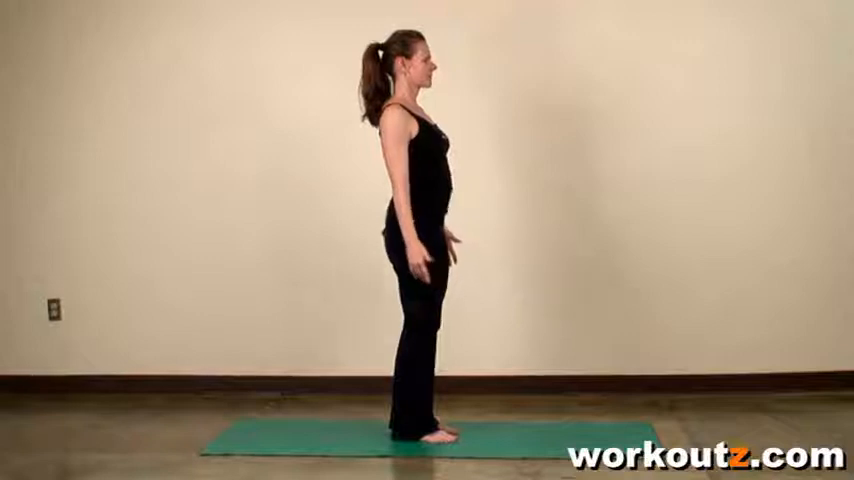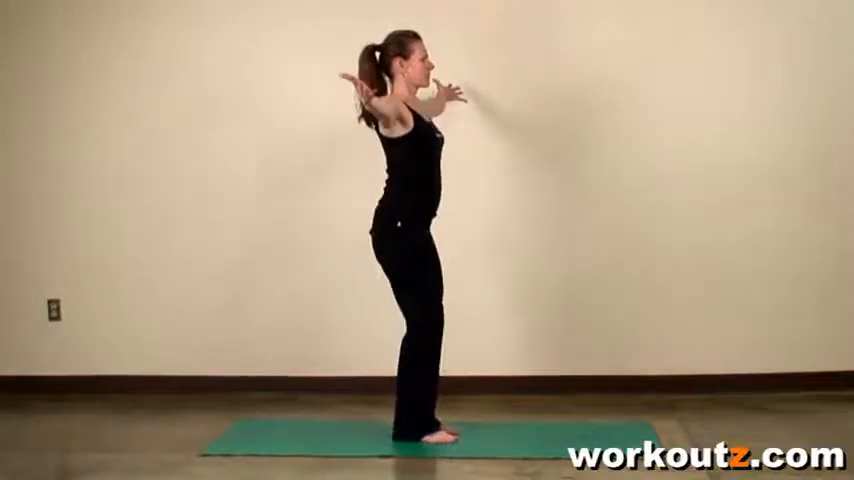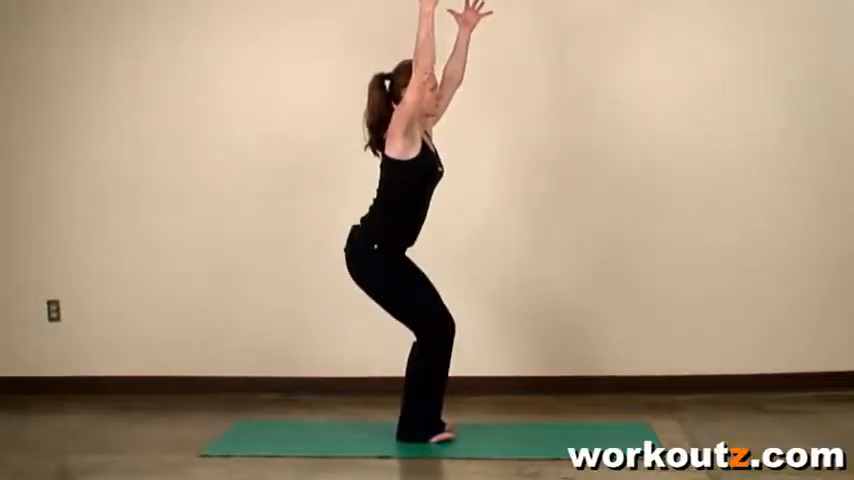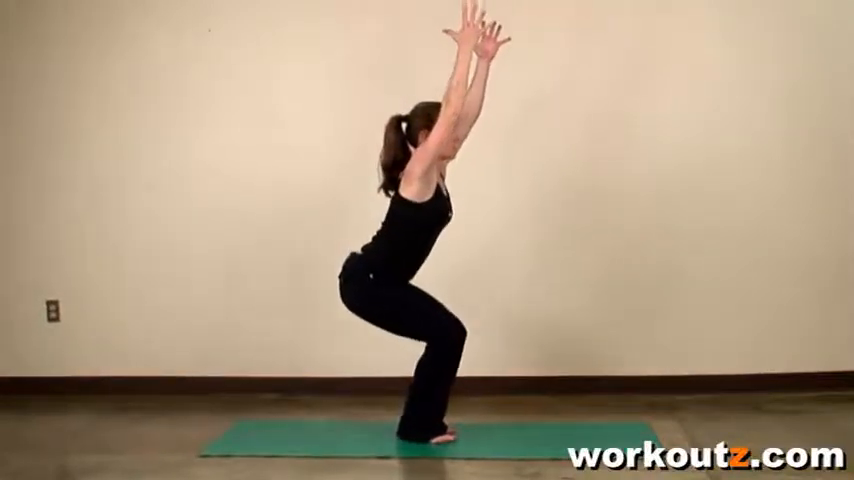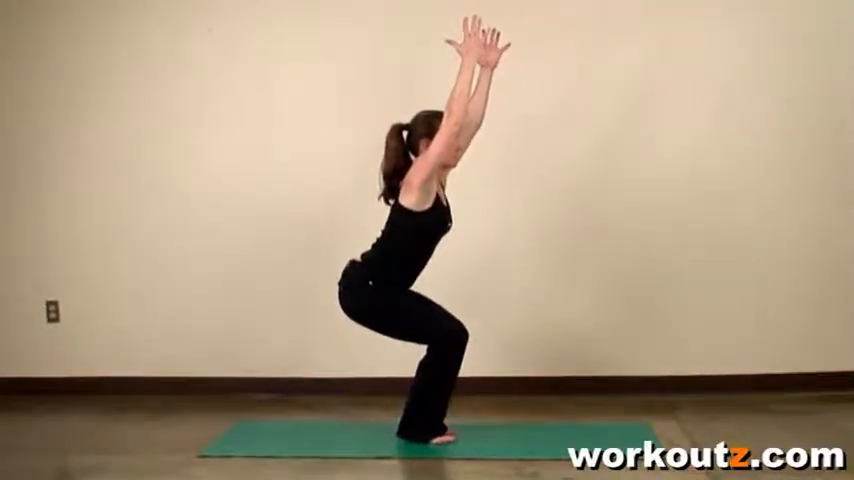
dt=1s
person 1, frame 1
left shoulder: (414, 111)
right shoulder: (395, 115)
right elbow: (401, 184)
right wrist: (411, 242)
left hip: (428, 228)
right hip: (412, 232)
left knee: (426, 326)
right knee: (419, 326)
left ankle: (419, 418)
right ankle: (412, 424)
person 1, frame 2
left shoulder: (413, 107)
right shoulder: (393, 107)
right elbow: (380, 110)
left wrist: (443, 97)
right wrist: (366, 99)
left hip: (414, 228)
right hip: (397, 229)
left knee: (429, 324)
right knee: (423, 324)
left ankle: (421, 419)
right ankle: (412, 424)
person 1, frame 3
left shoulder: (422, 130)
right shoulder: (402, 131)
left elbow: (452, 79)
right elbow: (420, 71)
left hip: (385, 252)
right hip: (372, 252)
left knee: (437, 329)
right knee: (435, 329)
left ankle: (423, 421)
right ankle: (417, 426)
person 1, frame 4
left shoulder: (436, 171)
right shoulder: (418, 173)
left elbow: (468, 113)
right elbow: (453, 109)
left wrist: (484, 60)
right wrist: (465, 49)
left hip: (380, 281)
right hip: (365, 283)
left knee: (448, 335)
right knee: (447, 335)
left ankle: (423, 422)
right ankle: (419, 427)
person 1, frame 5
left shoulder: (437, 179)
right shoulder: (418, 180)
left elbow: (469, 123)
right elbow: (454, 120)
left wrist: (487, 68)
right wrist: (468, 61)
left hip: (381, 288)
right hip: (365, 289)
left knee: (450, 336)
right knee: (449, 336)
left ankle: (424, 423)
right ankle: (419, 427)
